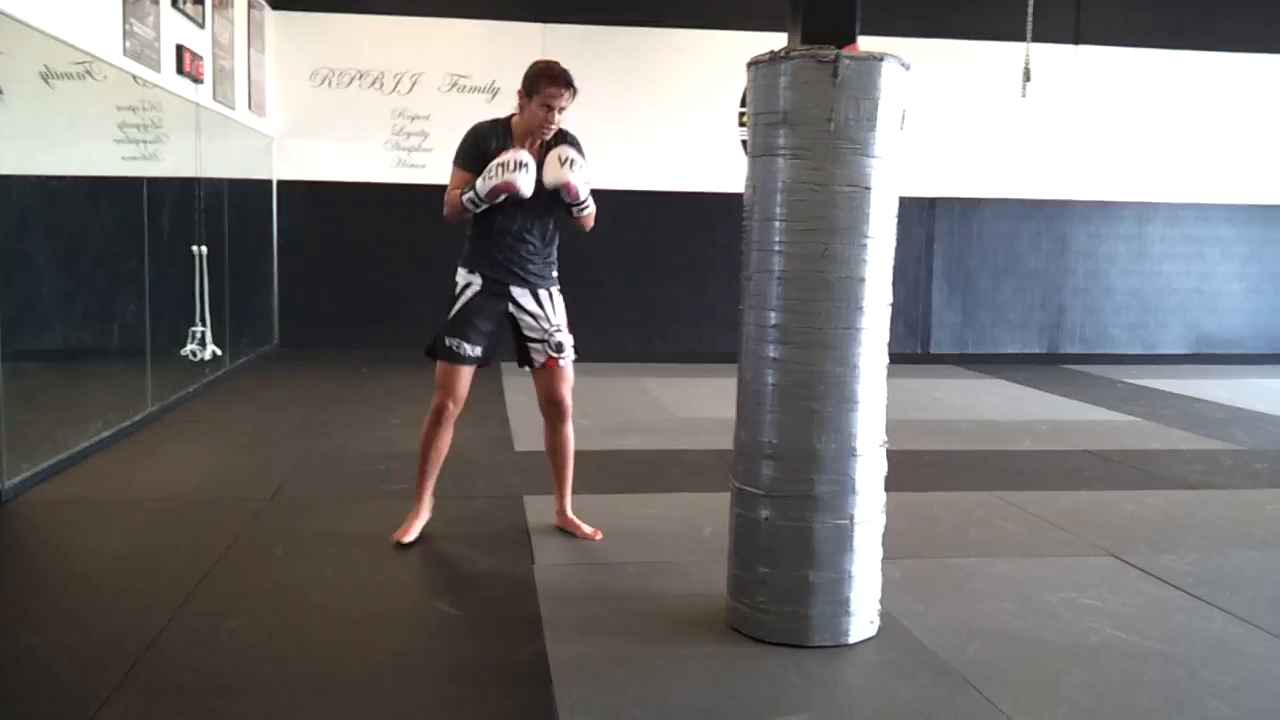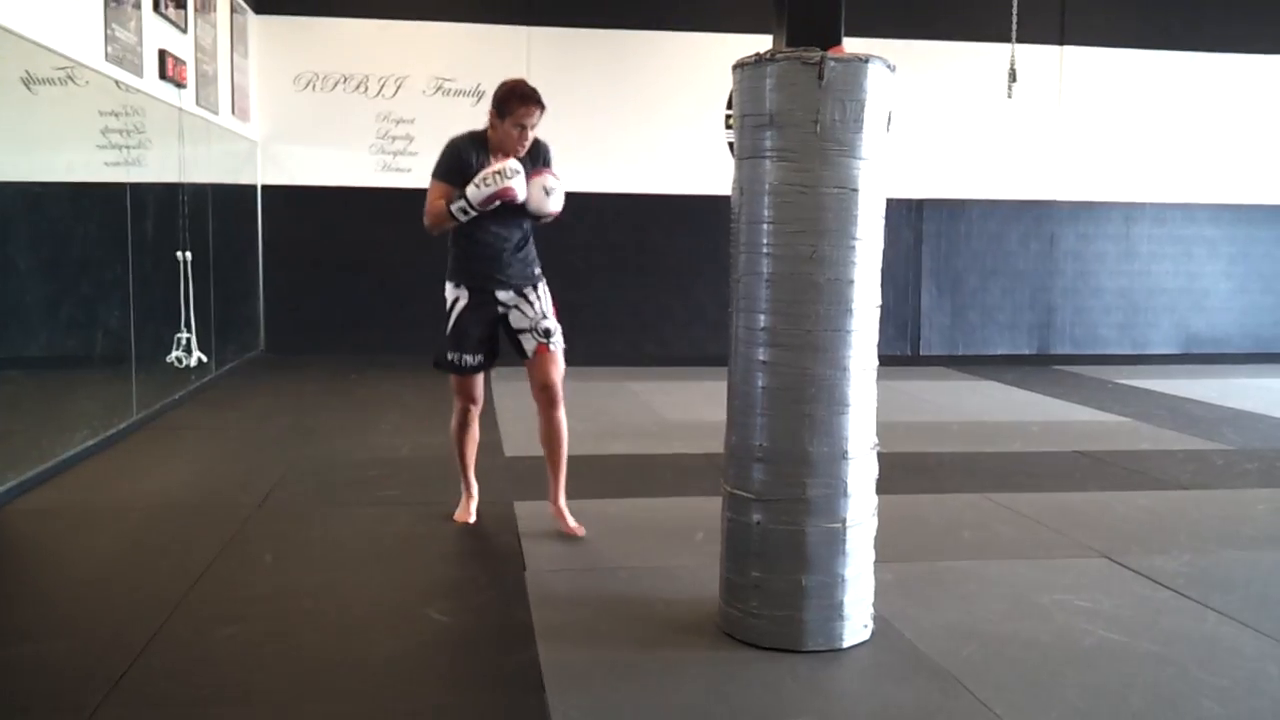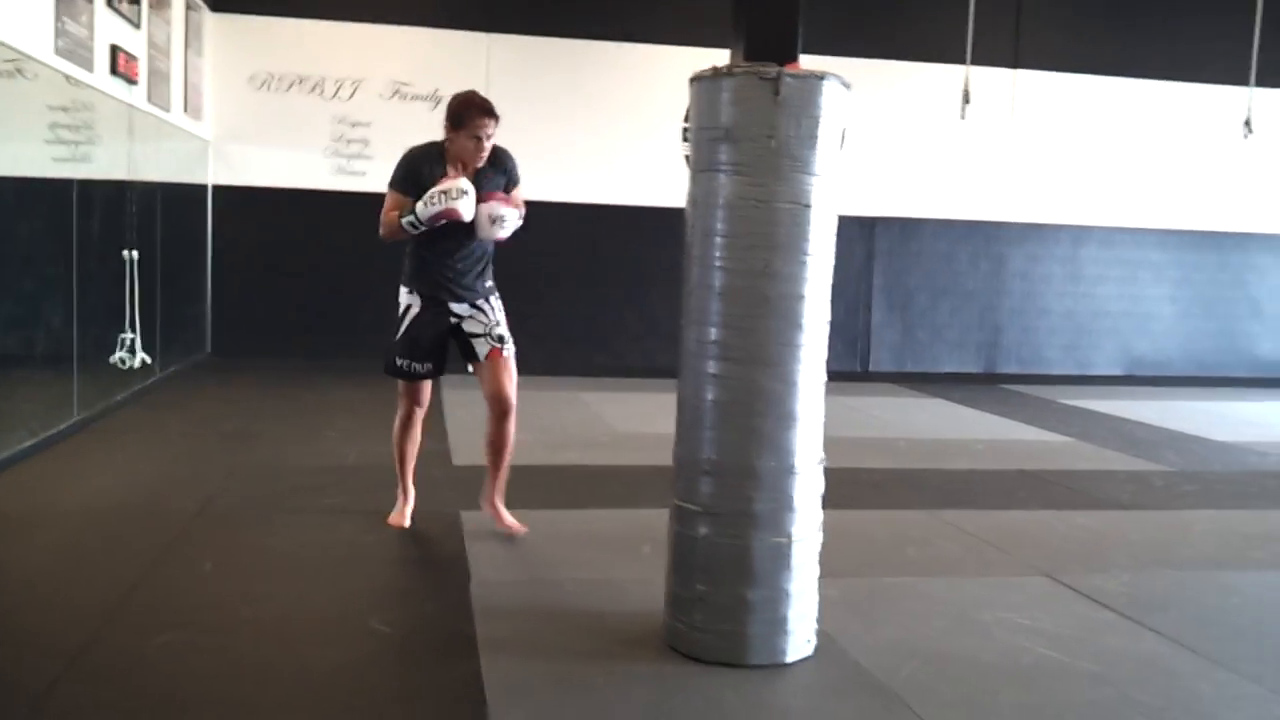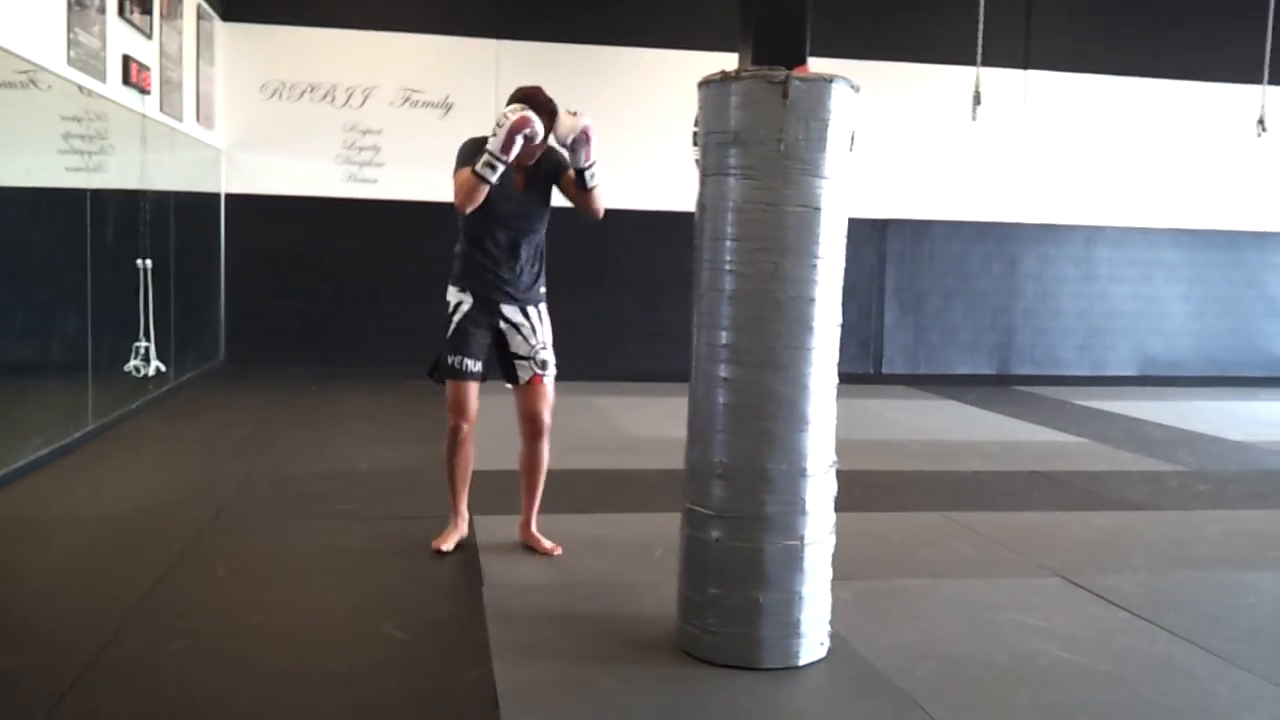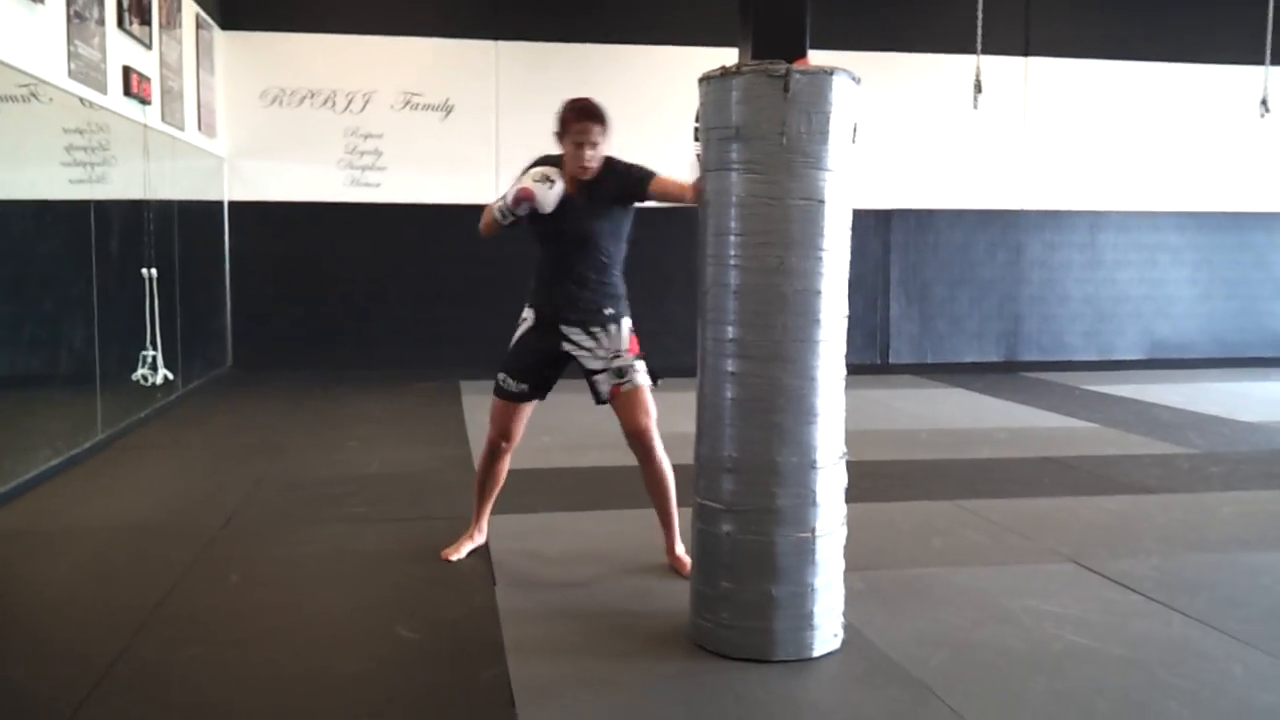
dt=0.4s
person 1, frame 1
left shoulder: (568, 148)
right shoulder: (483, 137)
left elbow: (587, 222)
right elbow: (451, 210)
left wrist: (576, 192)
right wrist: (486, 189)
left hip: (539, 285)
right hip: (482, 282)
left knee: (558, 402)
right knee: (447, 399)
left ankle: (564, 510)
right ankle: (421, 503)
person 1, frame 2
left shoulder: (538, 153)
right shoulder: (461, 151)
left elbow: (549, 203)
right elbow: (431, 219)
left wrist: (551, 201)
right wrist: (476, 197)
left hip: (524, 282)
right hip: (470, 288)
left knee: (551, 389)
right knee: (468, 402)
left ankle: (558, 502)
right ankle: (468, 490)
person 1, frame 3
left shoulder: (501, 162)
right shoulder: (417, 162)
left elbow: (517, 211)
right elbow: (386, 228)
right wrist: (424, 214)
left hip: (478, 294)
right hip: (424, 296)
left knee: (504, 398)
right knee: (414, 404)
left ankle: (495, 498)
right ankle: (405, 495)
person 1, frame 4
left shoulder: (550, 159)
right shoulder: (476, 149)
left elbow: (594, 211)
right elbow: (464, 203)
left wrist: (584, 156)
right wrist: (501, 147)
left hip: (526, 302)
right hip: (473, 298)
left knee: (537, 420)
right knee: (461, 416)
left ankle: (529, 526)
right ankle: (458, 518)
person 1, frame 5
left shoulder: (621, 175)
right shoulder: (539, 170)
left elbow: (688, 195)
right elbow: (485, 230)
right wrist: (512, 203)
left hip: (603, 320)
right hip: (544, 318)
left knee: (645, 434)
right knee: (501, 434)
left ankle: (675, 545)
right ankle: (477, 530)
